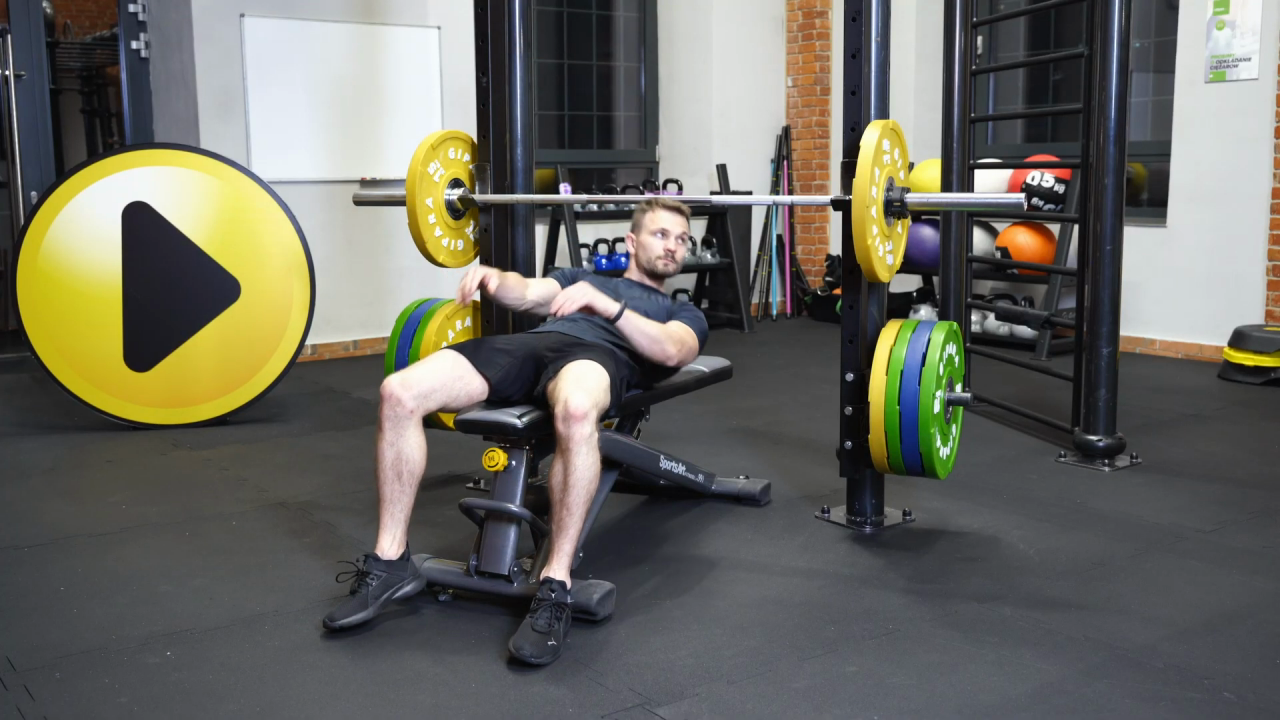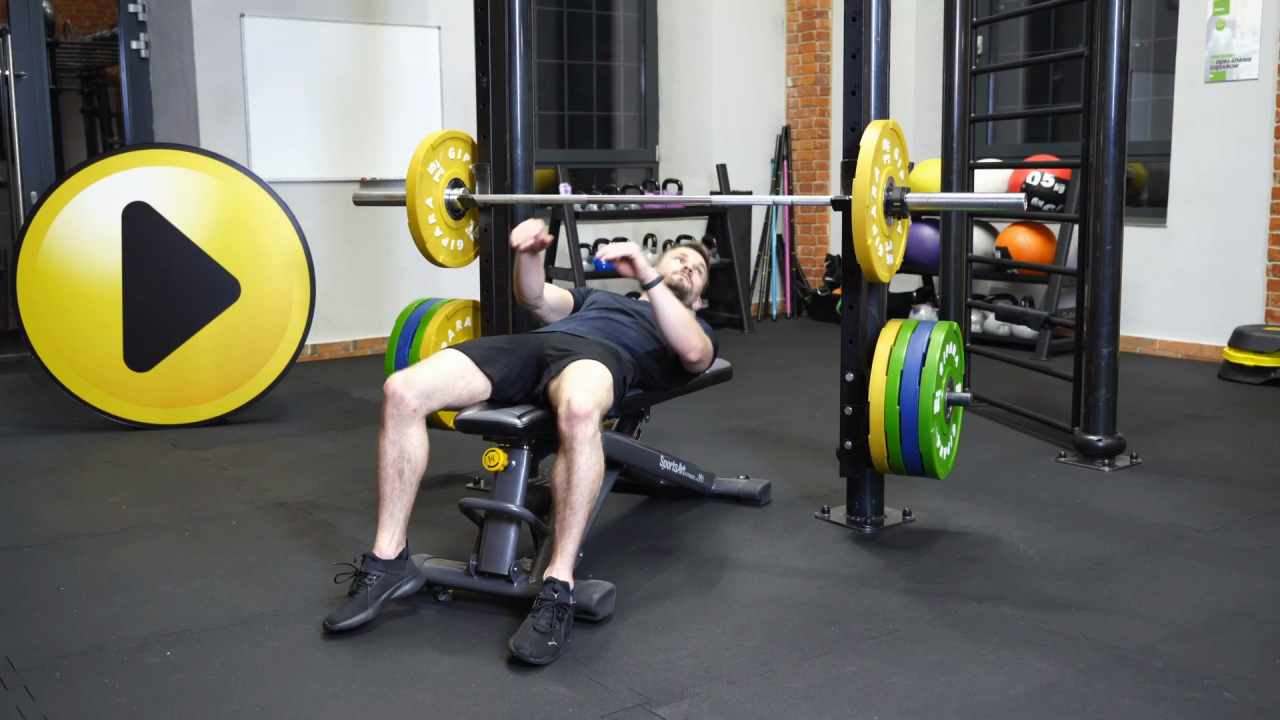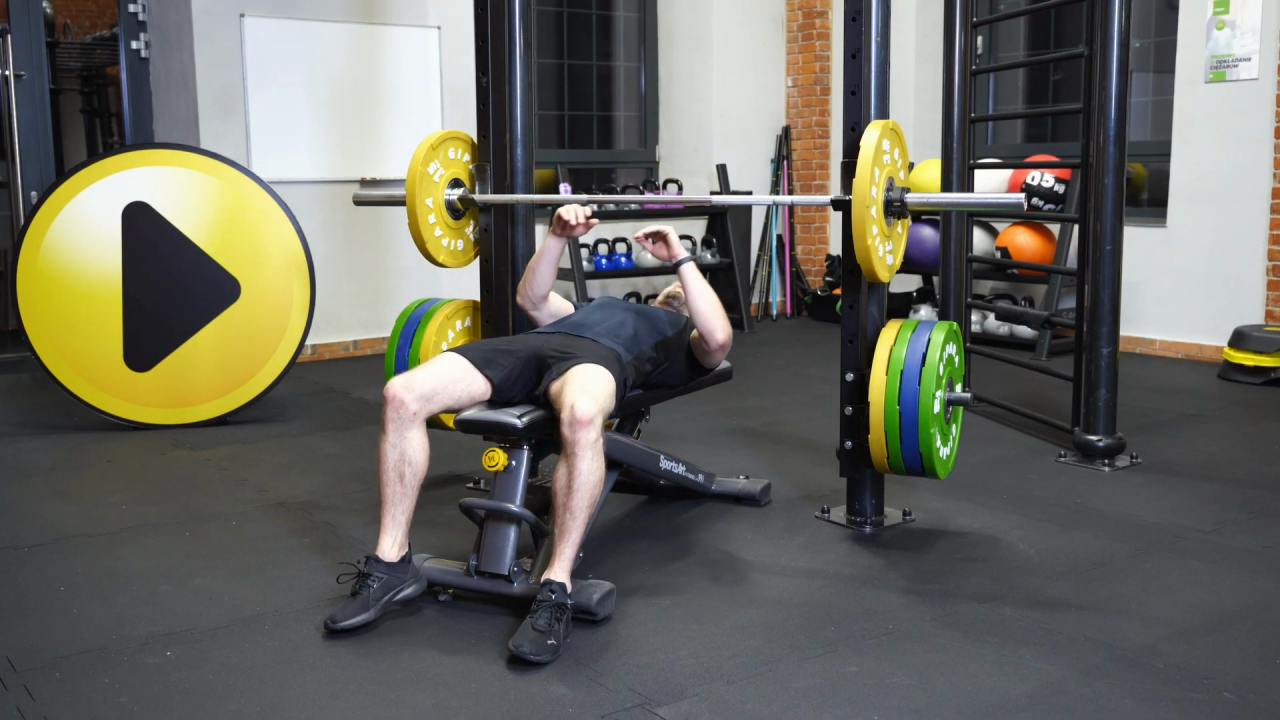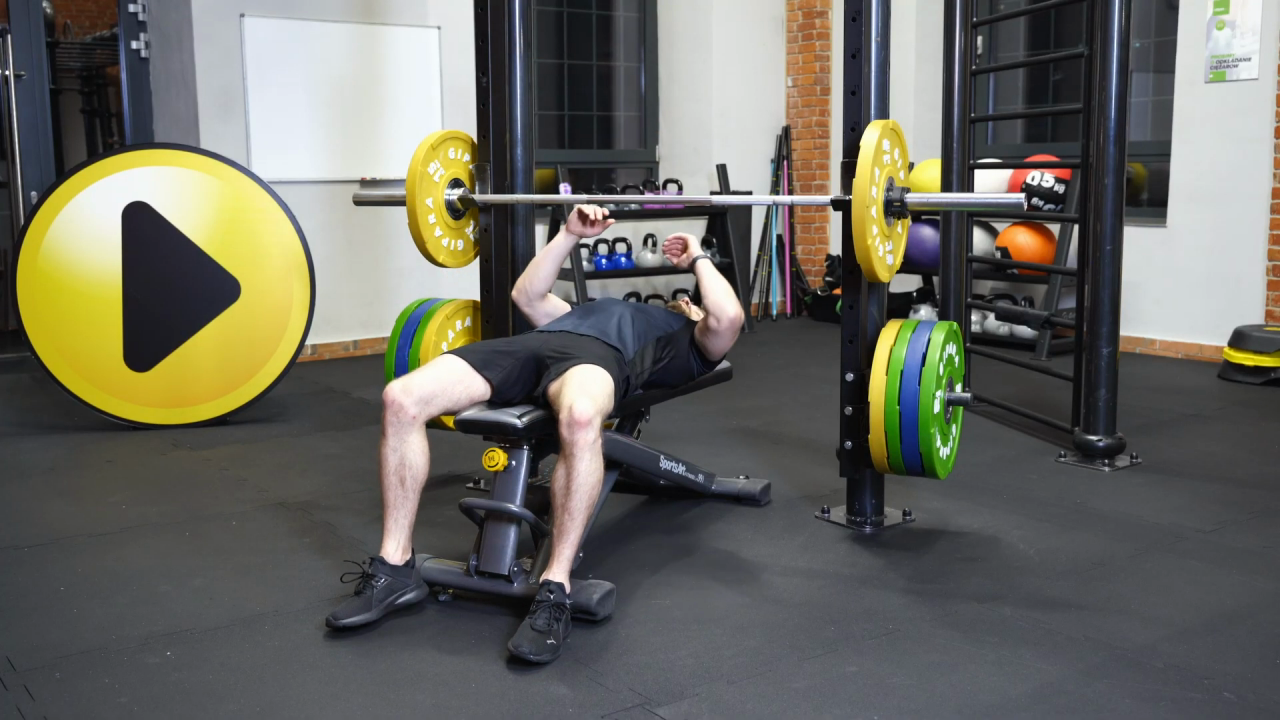
dt=0.2s
person 1, frame 1
left shoulder: (687, 318)
right shoulder: (581, 276)
left elbow: (669, 353)
right elbow: (528, 294)
left wrist: (607, 304)
right wrist: (492, 277)
left hip: (597, 358)
right hip: (529, 346)
left knee: (576, 414)
right knee: (398, 395)
left ankle: (555, 592)
right ankle: (390, 563)
person 1, frame 2
left shoulder: (687, 333)
right shoulder: (597, 297)
left elbow: (697, 352)
right elbow: (534, 296)
left wrist: (651, 275)
right wrist: (534, 247)
left hip: (599, 355)
right hip: (536, 345)
left knee: (578, 413)
right knee: (403, 391)
left ankle: (558, 590)
right ankle: (389, 561)
person 1, frame 3
left shoulder: (687, 343)
right shoulder: (599, 308)
left elbow: (719, 338)
right elbow: (532, 298)
left wrist: (684, 260)
right wrist: (558, 236)
left hip: (597, 355)
right hip: (535, 345)
left knee: (582, 417)
right knee: (402, 396)
left ankle: (556, 591)
right ankle: (391, 563)
person 1, frame 4
left shoulder: (691, 344)
right shoulder: (599, 308)
left elbow: (728, 318)
right elbow: (527, 296)
left wrist: (696, 260)
right wrist: (571, 236)
left hip: (598, 354)
right hip: (533, 346)
left knee: (580, 420)
right knee: (401, 400)
left ankle: (555, 591)
right ankle: (395, 567)
